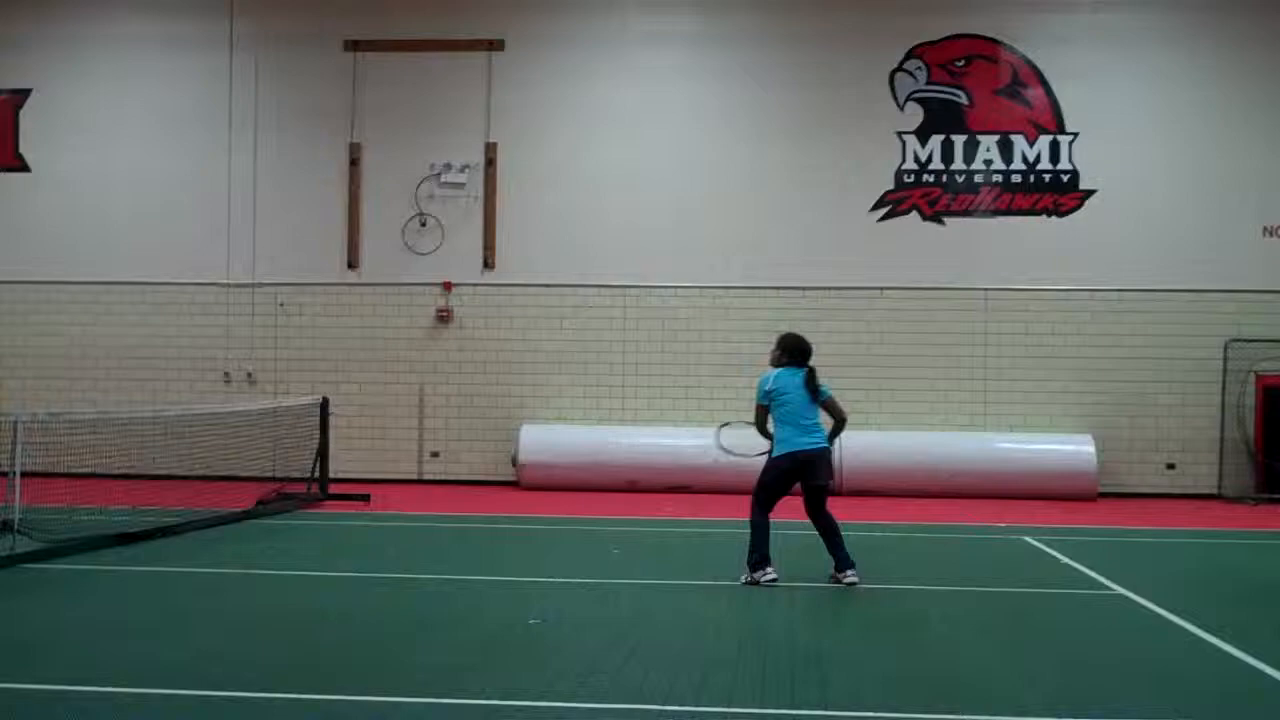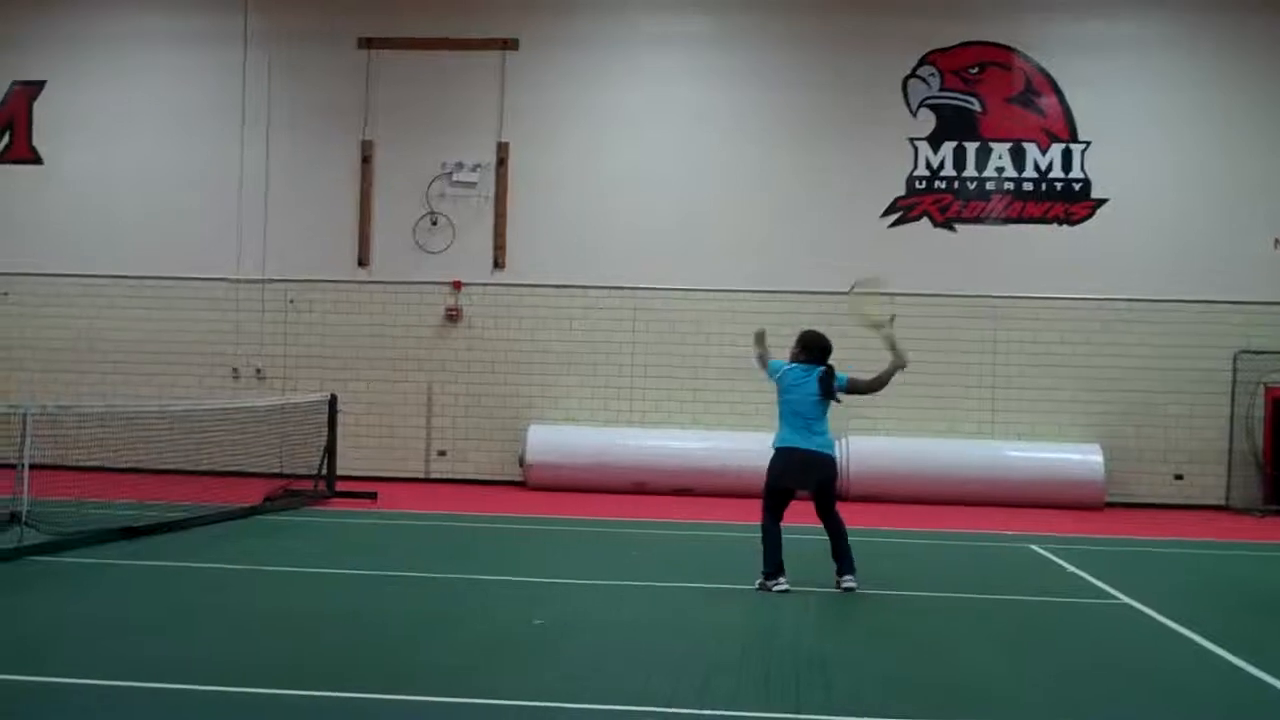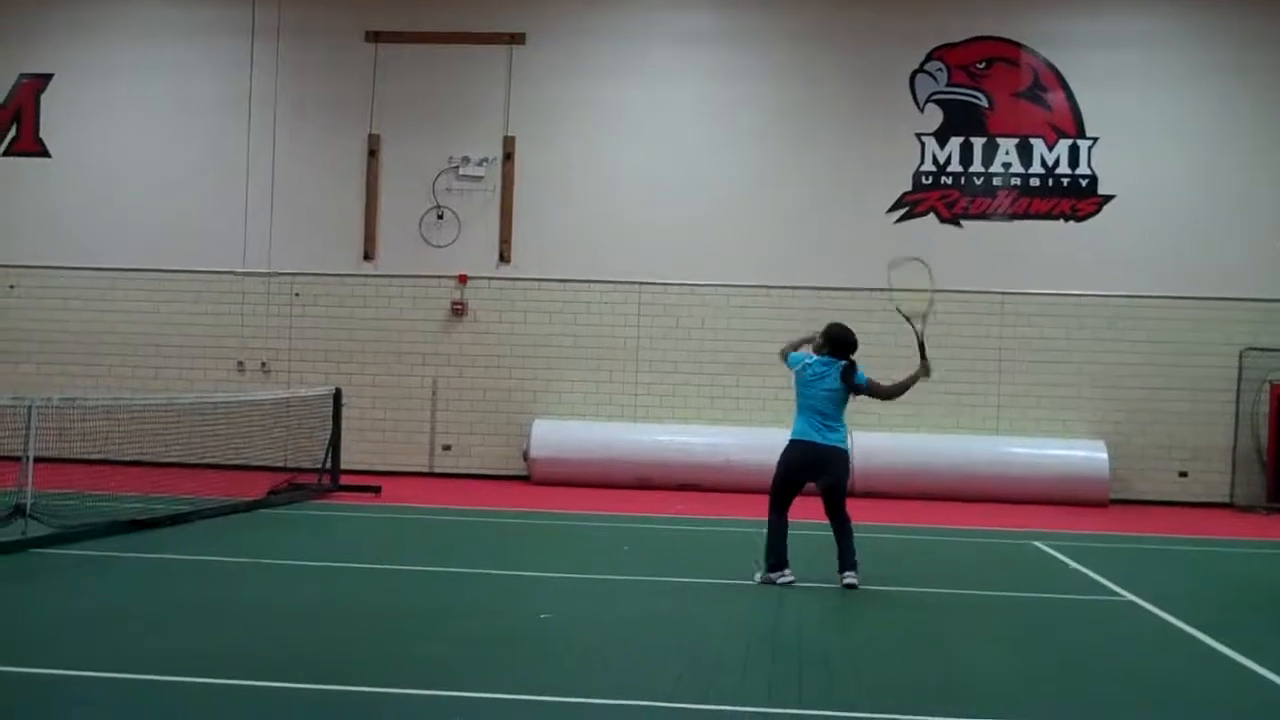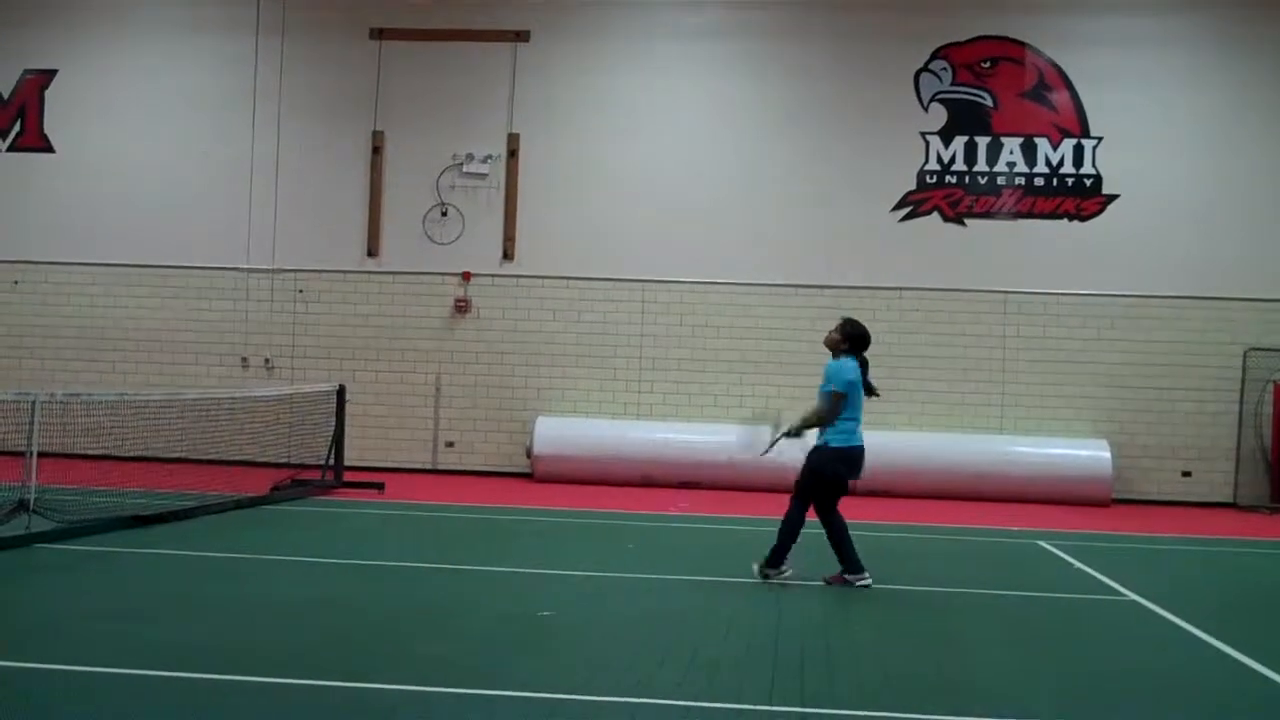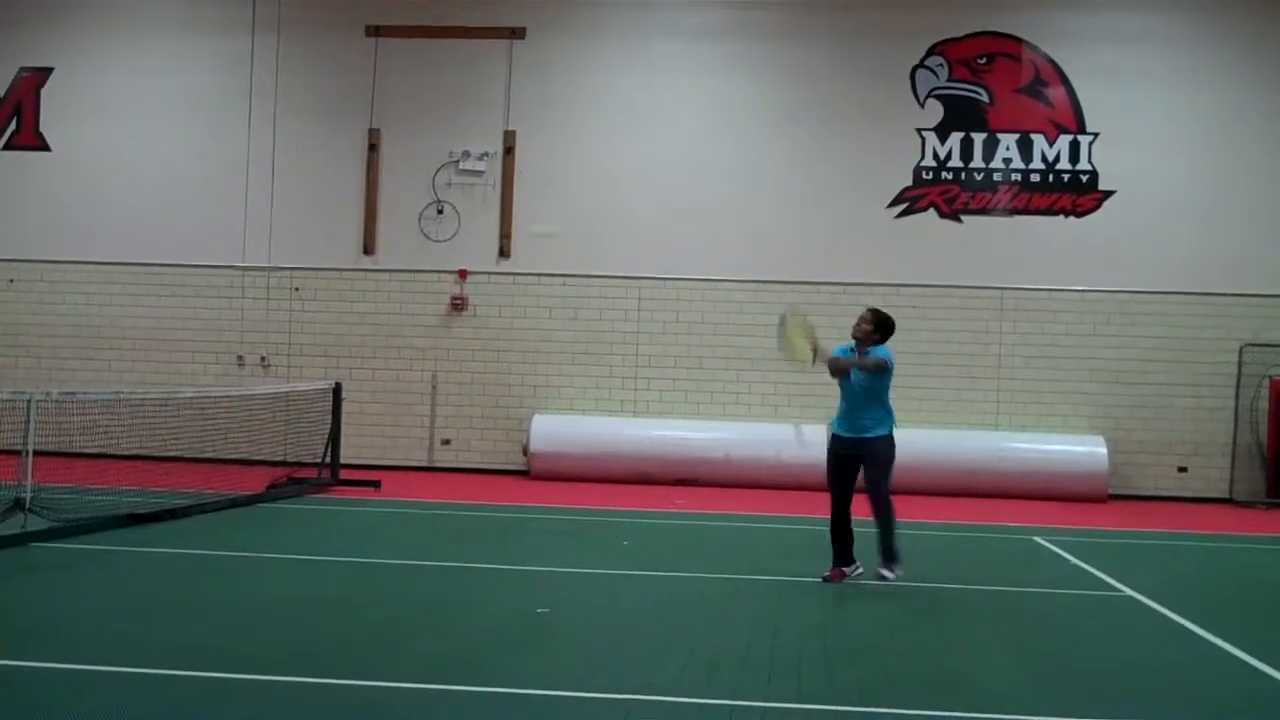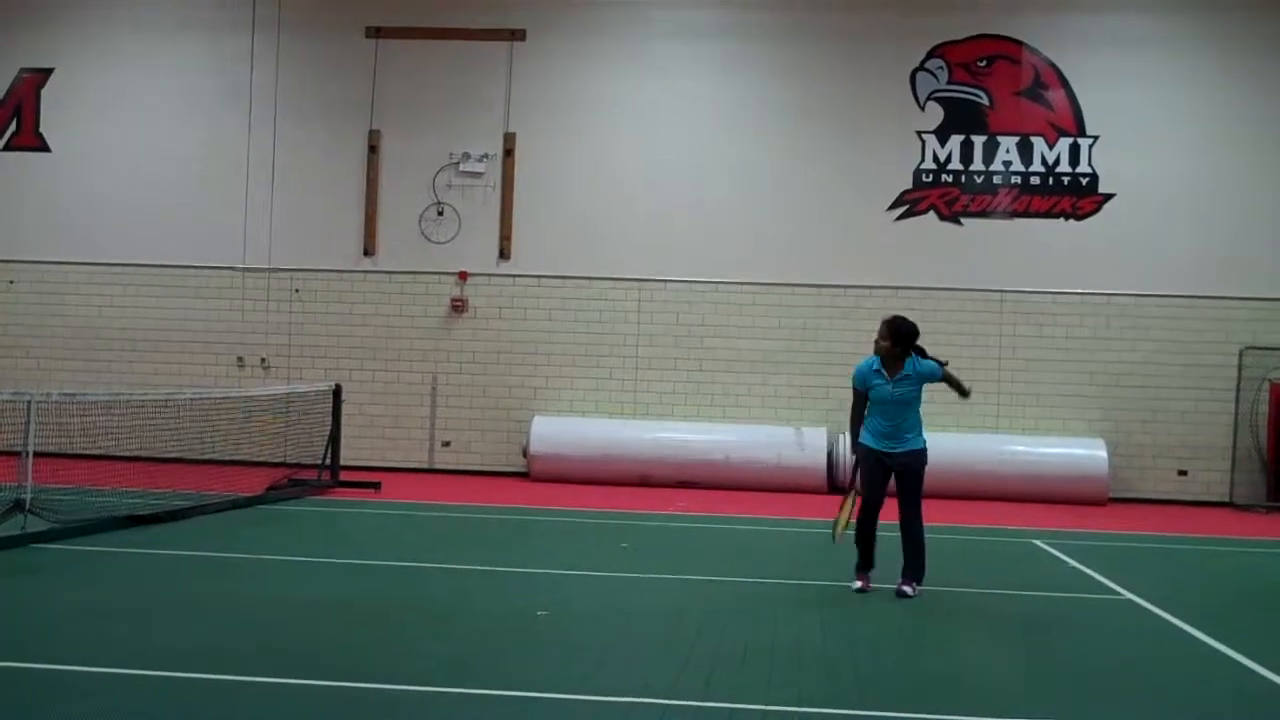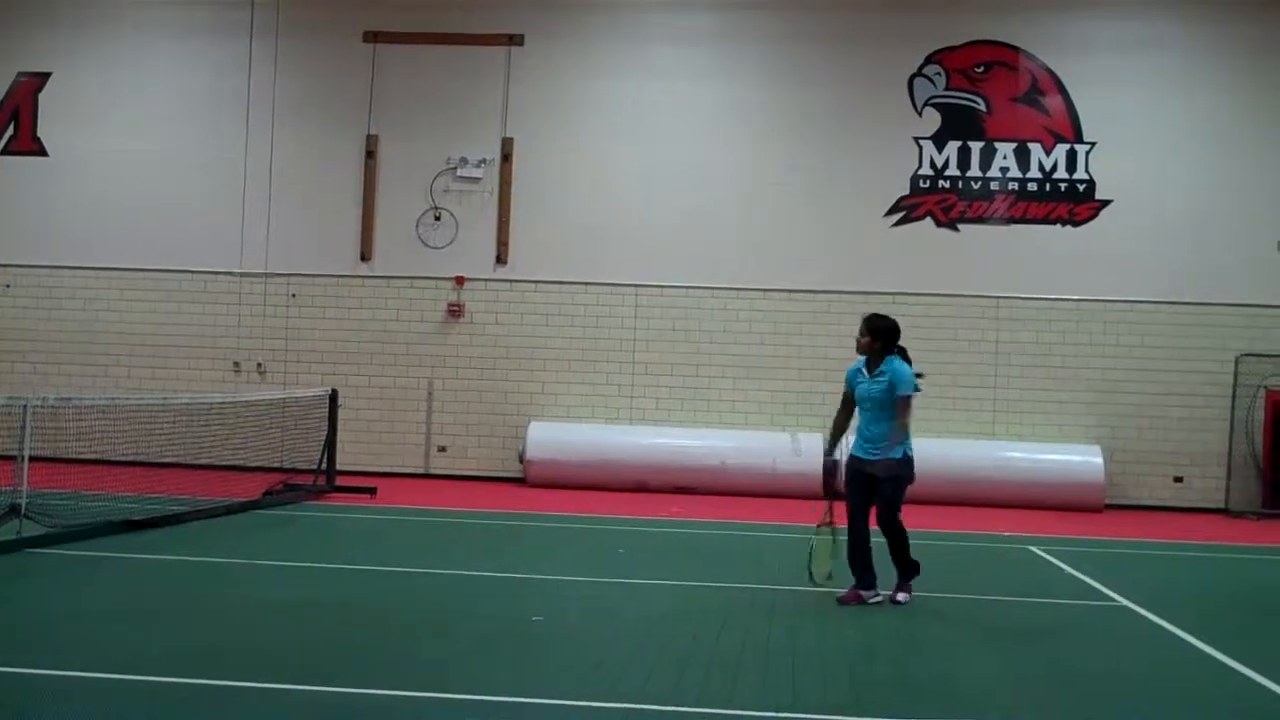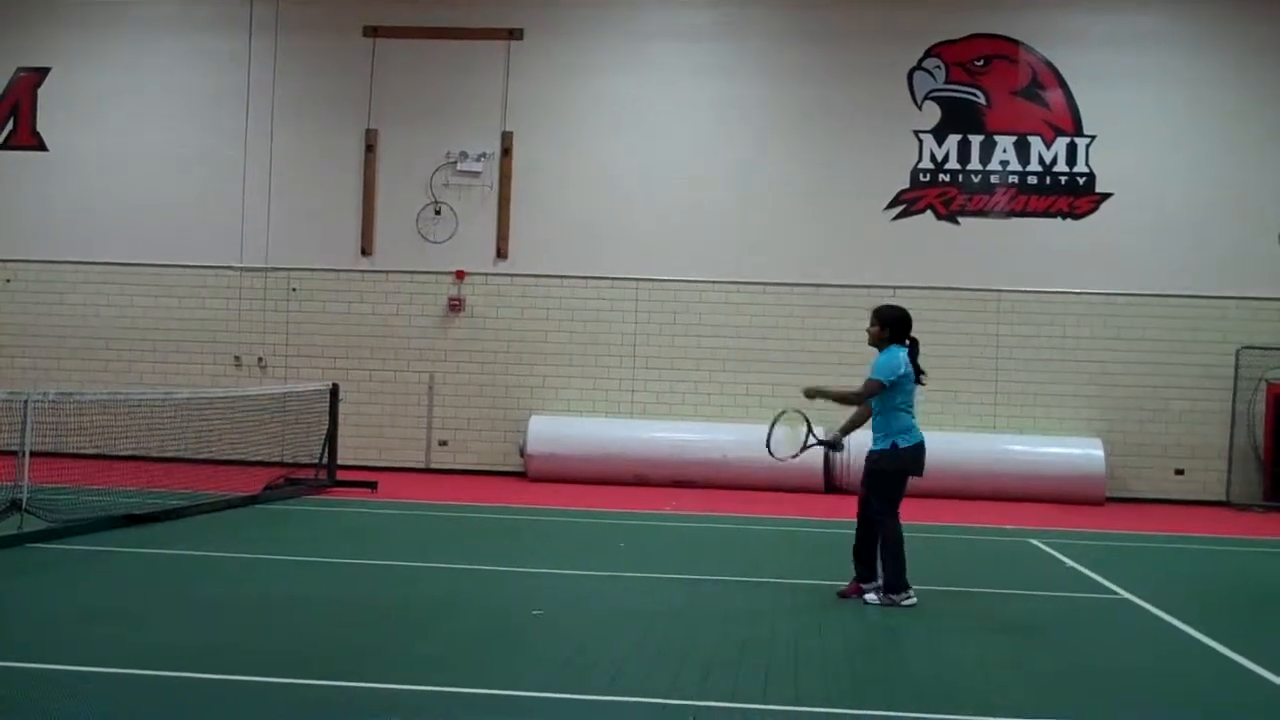
dt=0.4s
person 1, frame 1
left shoulder: (769, 380)
right shoulder: (813, 381)
left elbow: (760, 423)
right elbow: (841, 418)
right wrist: (831, 437)
left hip: (787, 455)
right hip: (819, 454)
left knee: (760, 507)
right knee: (818, 511)
left ankle: (761, 568)
right ankle: (846, 568)
person 1, frame 2
left shoulder: (783, 372)
right shoulder: (829, 379)
left elbow: (763, 359)
right elbow: (872, 385)
left wrist: (759, 342)
right wrist: (896, 364)
left hip: (788, 456)
right hip: (822, 459)
left knee: (771, 516)
right knee: (829, 516)
left ankle: (774, 577)
right ankle: (847, 574)
person 1, frame 3
left shoulder: (803, 362)
right shoulder: (849, 374)
left elbow: (784, 351)
right elbow: (887, 393)
left wrist: (802, 340)
right wrist: (918, 374)
left hip: (801, 447)
right hip: (835, 453)
left knee: (778, 507)
right knee: (837, 512)
left ankle: (777, 569)
right ankle: (849, 570)
person 1, frame 4
left shoulder: (841, 370)
right shoulder: (848, 369)
left elbow: (827, 414)
left wrist: (799, 427)
right wrist: (803, 423)
left hip: (835, 448)
right hip: (846, 449)
left knee: (800, 502)
right knee: (825, 507)
left ankle: (776, 564)
right ankle: (854, 570)
person 1, frame 5
left shoulder: (882, 354)
right shoulder: (842, 352)
left elbow: (872, 364)
right elbow: (836, 369)
left wrist: (850, 360)
right wrist: (830, 361)
left hip: (877, 437)
right hip: (843, 436)
left knee: (878, 495)
right knee: (839, 502)
left ankle: (889, 561)
right ankle: (846, 563)
person 1, frame 6
left shoulder: (921, 368)
right shoulder: (864, 370)
left elbow: (949, 377)
right elbow: (858, 409)
left wrist: (964, 391)
right wrist: (855, 444)
left hip: (910, 450)
right hip: (872, 449)
left knee: (910, 514)
right knee: (868, 507)
left ankle: (912, 577)
right ankle: (863, 570)
person 1, frame 7
left shoulder: (899, 371)
right shoulder: (855, 372)
left elbow: (902, 418)
right elbow: (845, 413)
left wrist: (891, 454)
right wrist: (830, 450)
left hip: (892, 458)
right hip: (860, 457)
left knee: (888, 519)
right knee: (856, 520)
left ankle: (908, 573)
right ankle: (866, 586)
person 1, frame 8
left shoulder: (890, 361)
right shoulder: (891, 359)
left elbow: (861, 396)
right elbow: (870, 406)
left wrist: (821, 392)
right wrist: (841, 432)
left hip: (898, 449)
right hip: (887, 448)
left knee: (885, 516)
right knee: (867, 513)
left ankle: (898, 589)
right ankle: (865, 578)
